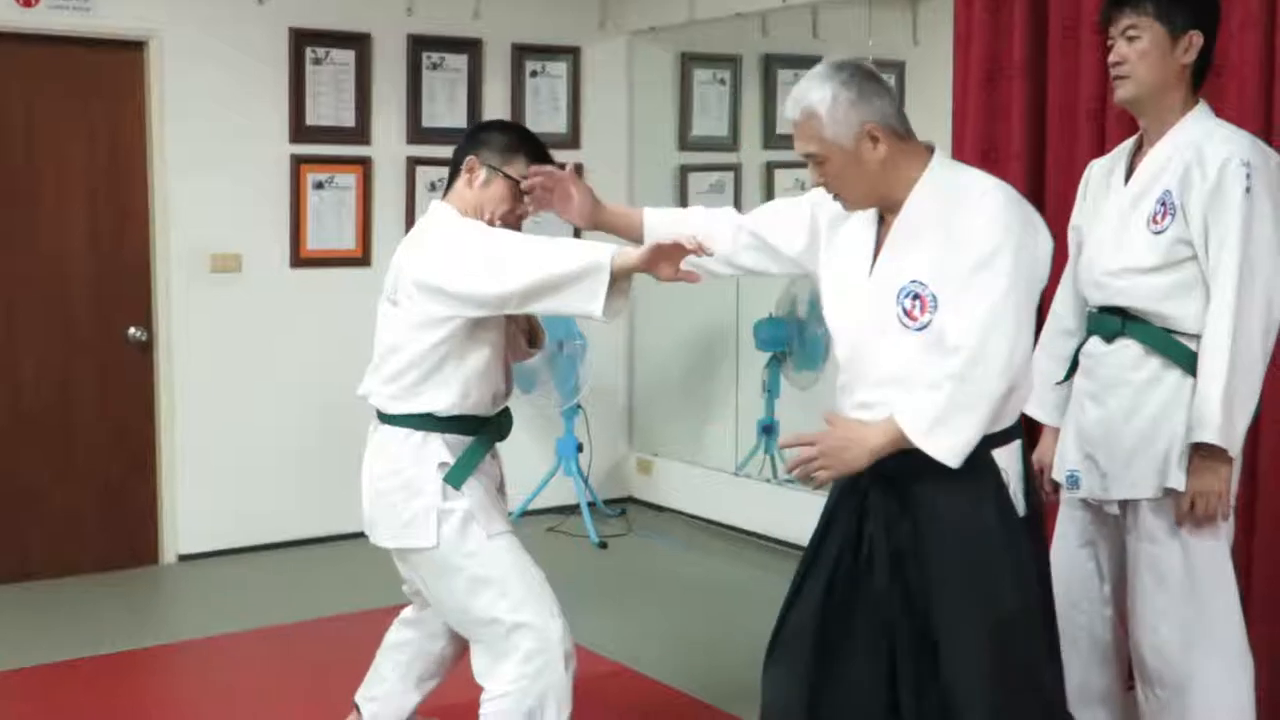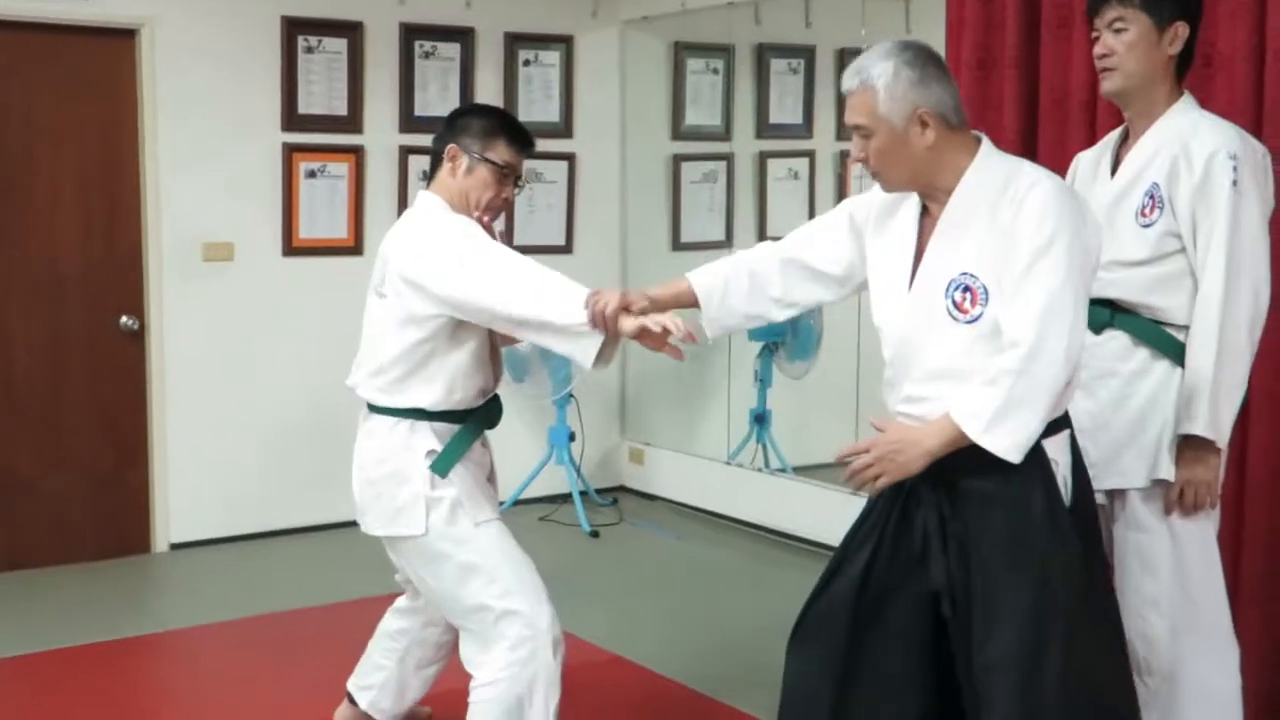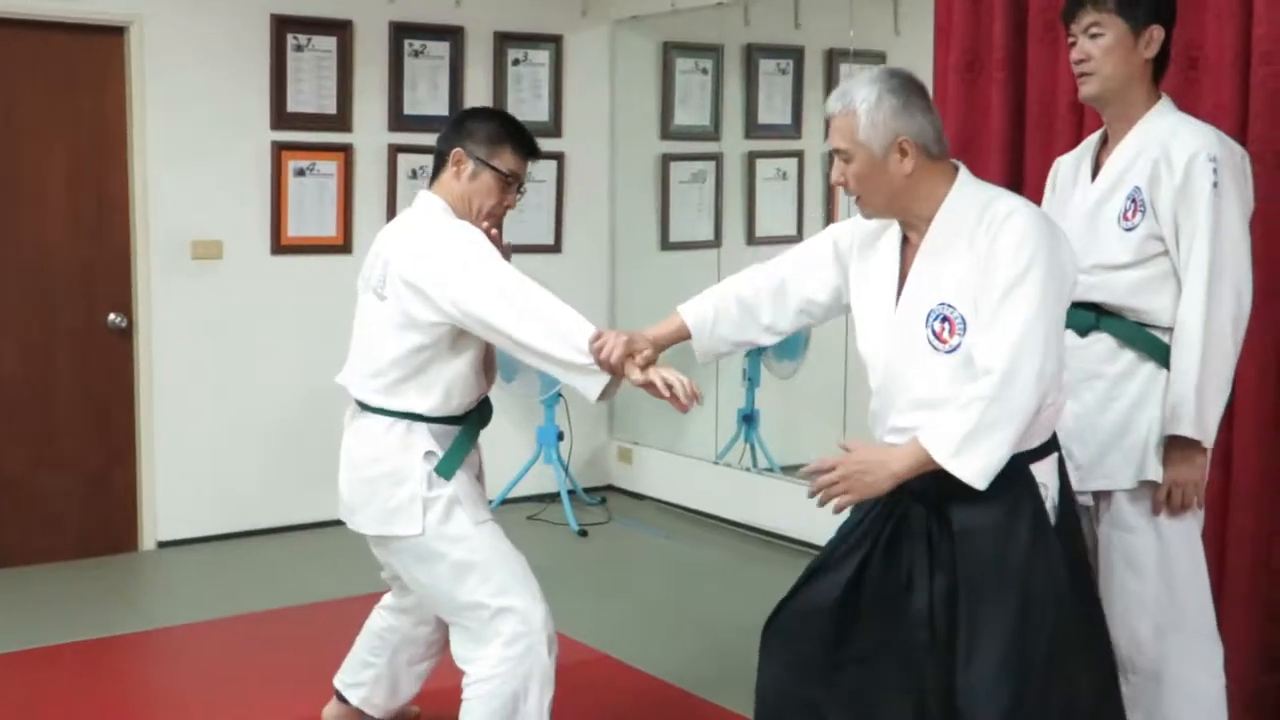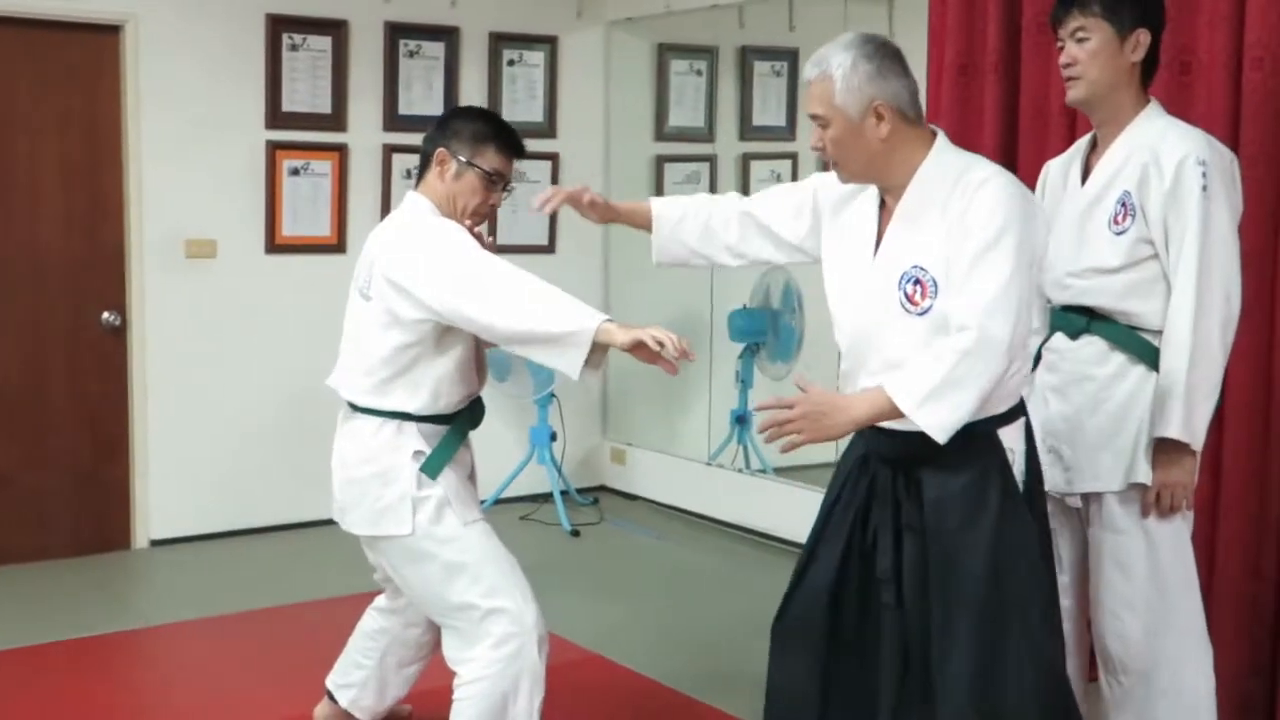
dt=0.3s
person 1, frame 1
right shoulder: (1102, 173)
left wrist: (1215, 446)
right wrist: (1051, 421)
left hip: (1171, 415)
right hip: (1094, 409)
left knee: (1180, 628)
right knee: (1074, 614)
person 1, frame 2
left shoulder: (1216, 151)
right shoulder: (1089, 164)
left wrist: (1203, 434)
left hip: (1159, 403)
right hip: (1083, 398)
left knee: (1169, 618)
person 1, frame 3
left shoulder: (1196, 153)
right shoulder: (1069, 167)
left elbow: (1216, 299)
left wrist: (1190, 436)
left hip: (1144, 404)
right hip: (1063, 401)
left knee: (1154, 615)
person 1, frame 4
left shoulder: (1185, 158)
right shoulder: (1059, 171)
left elbow: (1205, 303)
left wrist: (1179, 438)
left hip: (1132, 409)
right hip: (1054, 402)
left knee: (1142, 621)
person 2, frame 1
left shoulder: (989, 215)
right shoulder: (836, 214)
left elbow: (984, 367)
right elbow: (731, 236)
left wrist: (874, 438)
right wrist: (600, 215)
left hip: (965, 491)
right hip: (881, 486)
right knee: (821, 664)
person 2, frame 2
left shoulder: (1037, 205)
right shoulder: (881, 209)
left elbow: (1039, 359)
right elbow: (780, 269)
left wrist: (931, 439)
right wrist: (653, 299)
left hip: (1015, 484)
right hip: (922, 481)
right knee: (846, 651)
person 2, frame 3
left shoulder: (1015, 234)
right shoulder: (863, 237)
left elbow: (1010, 388)
right elbow: (769, 293)
left wrist: (896, 461)
right wrist: (652, 338)
left hip: (1003, 507)
right hip: (910, 499)
right knee: (810, 644)
person 2, frame 4
left shoulder: (990, 199)
right shoulder: (841, 197)
left elbow: (979, 346)
right elbow: (739, 220)
left wrist: (855, 409)
right wrist: (615, 212)
left hip: (970, 473)
right hip: (880, 465)
right knee: (823, 638)
person 3, frame 1
left shoulder: (453, 249)
right shoulder: (445, 245)
left elbow: (523, 343)
right elbow: (530, 265)
left wrist: (519, 312)
right wrist: (630, 259)
left hip: (429, 468)
right hip: (433, 477)
left knee: (443, 607)
right knee: (533, 639)
person 3, frame 2
left shoulder: (436, 237)
right shoulder: (433, 238)
left elbow: (507, 321)
right elbow: (517, 286)
right wrist: (617, 318)
left hip: (419, 456)
right hip: (423, 464)
left knee: (437, 597)
right knee: (521, 627)
person 3, frame 3
left shoulder: (415, 234)
right shoulder: (438, 243)
left elbow: (489, 317)
right elbow: (520, 312)
left wrist: (490, 263)
right wrist: (629, 363)
left hip: (398, 456)
right hip: (412, 467)
left knee: (424, 595)
right knee: (516, 625)
person 3, frame 4
left shoulder: (410, 236)
right shoulder: (422, 242)
left elbow: (477, 316)
right elbow: (503, 300)
left wrist: (476, 263)
right wrist: (613, 332)
left hip: (395, 457)
right hip: (403, 467)
left knee: (416, 596)
right knee: (506, 625)
